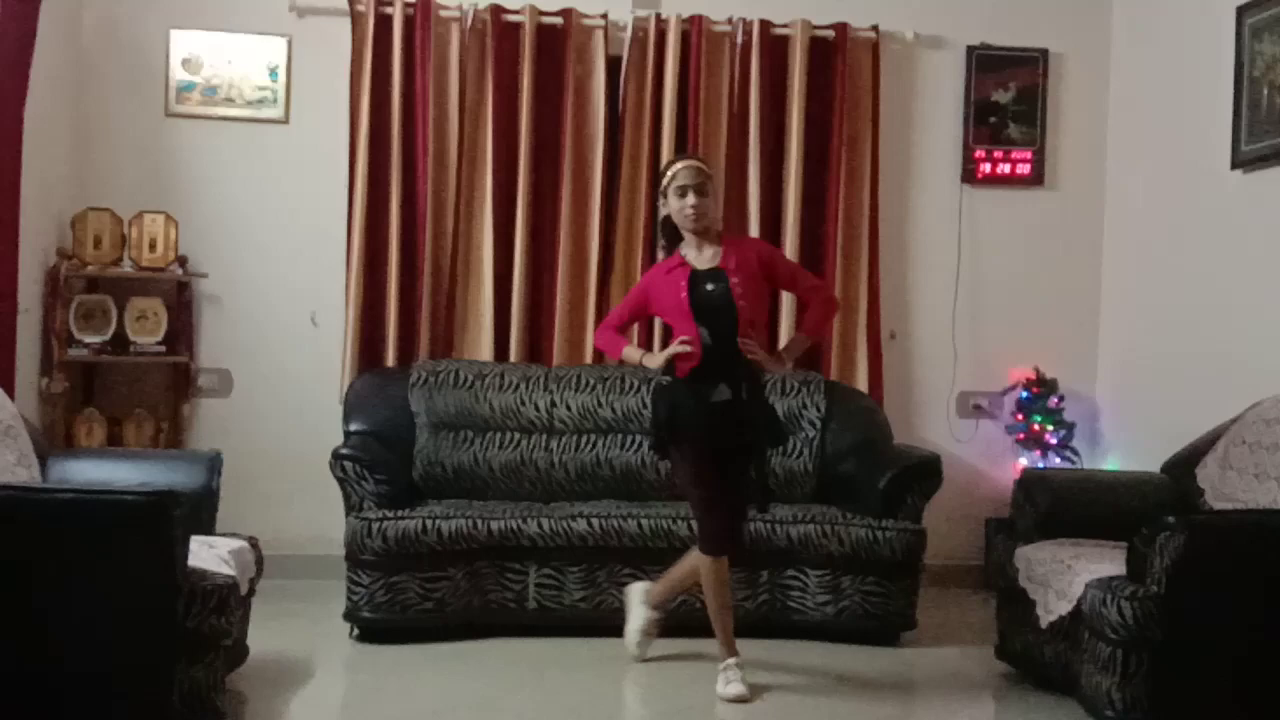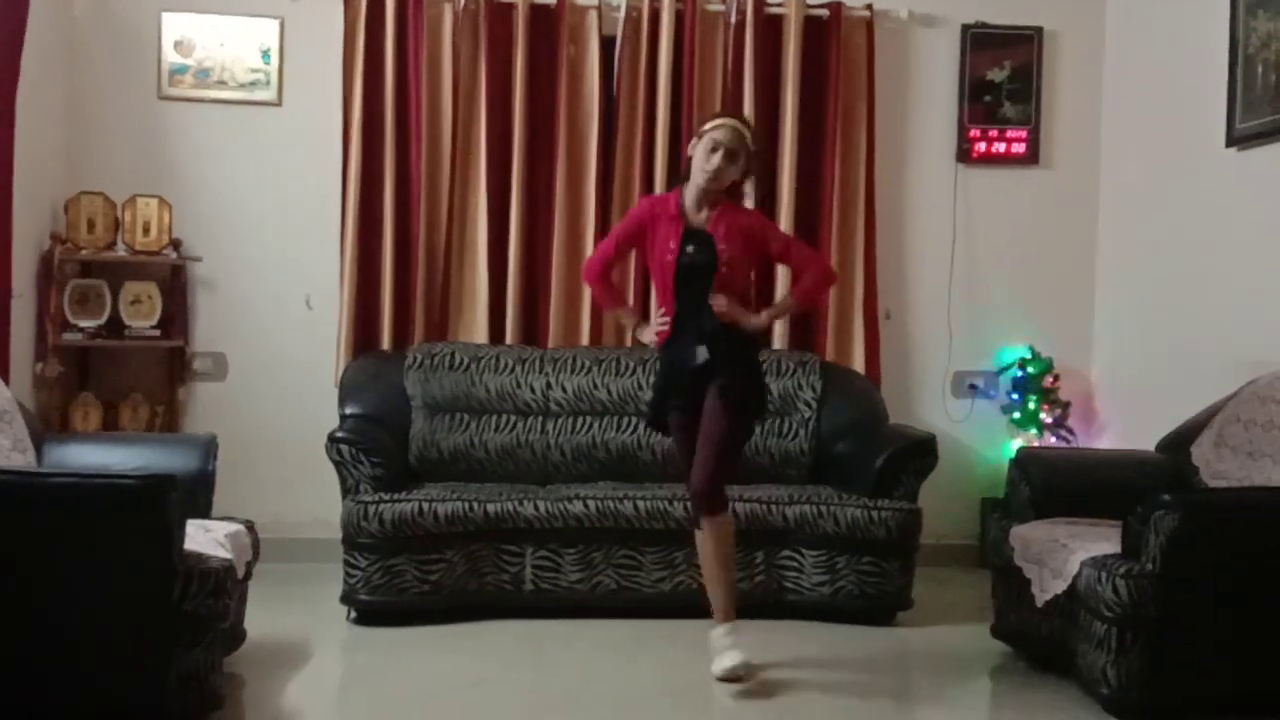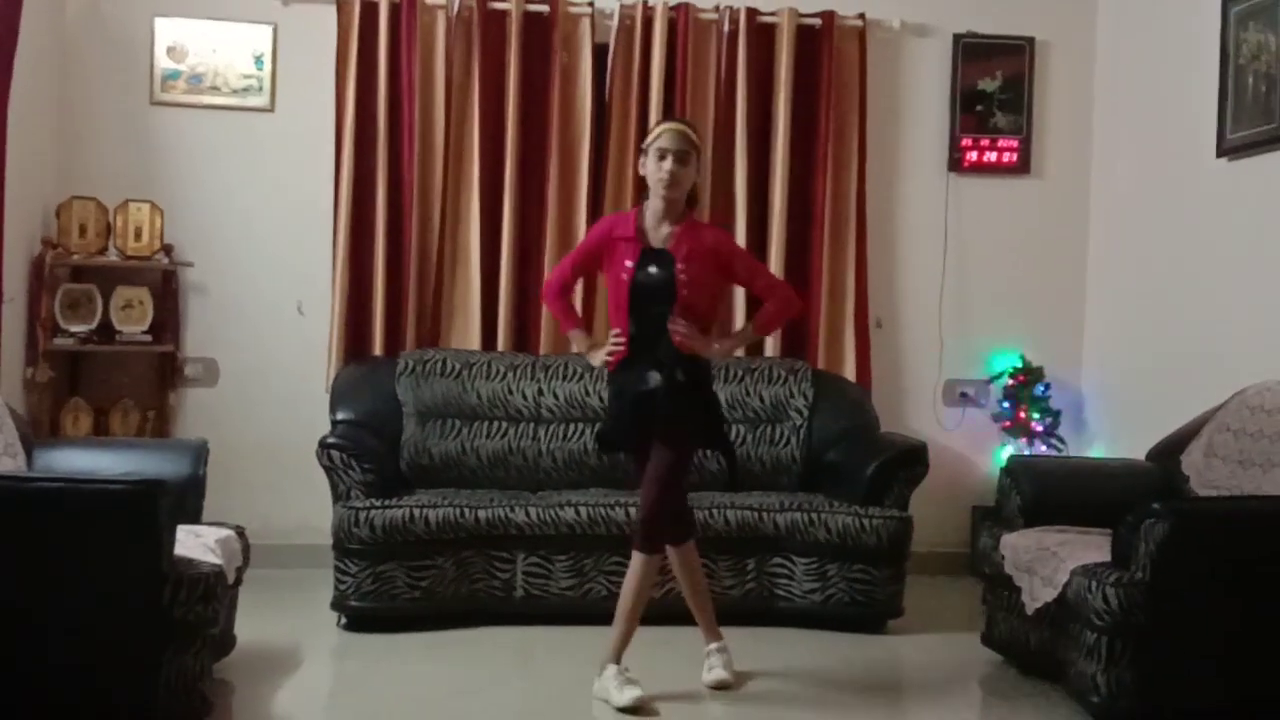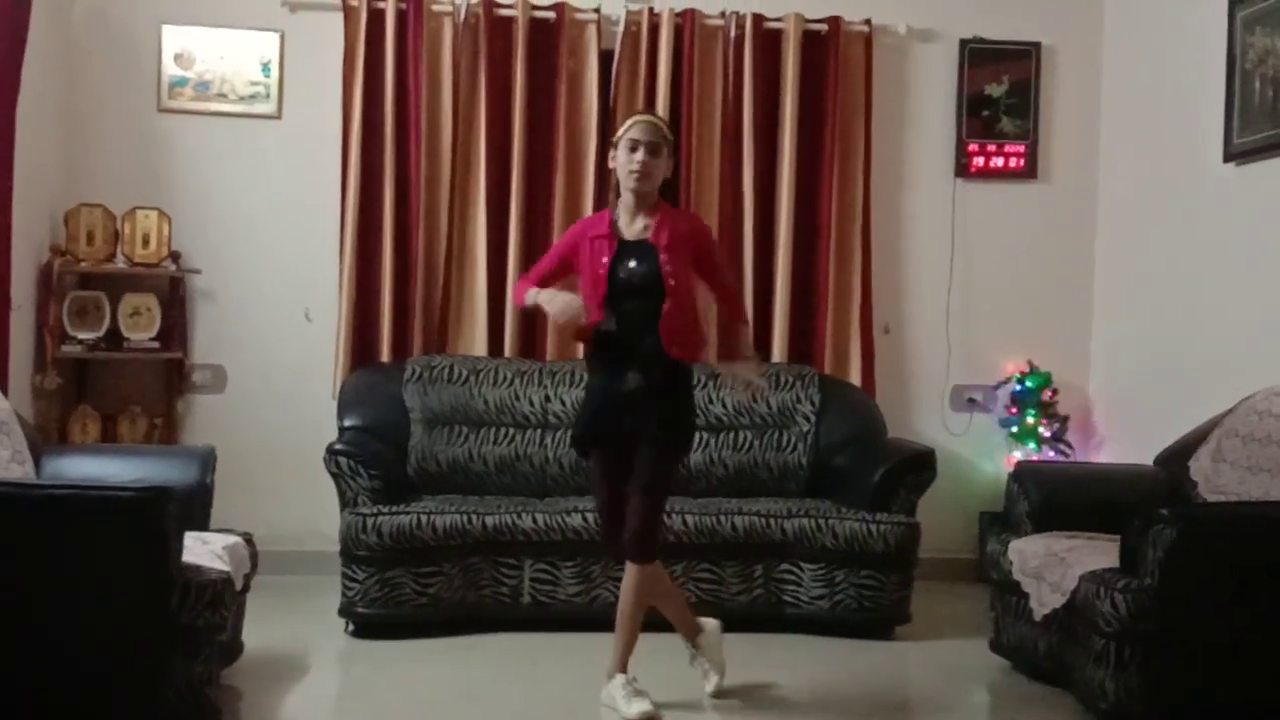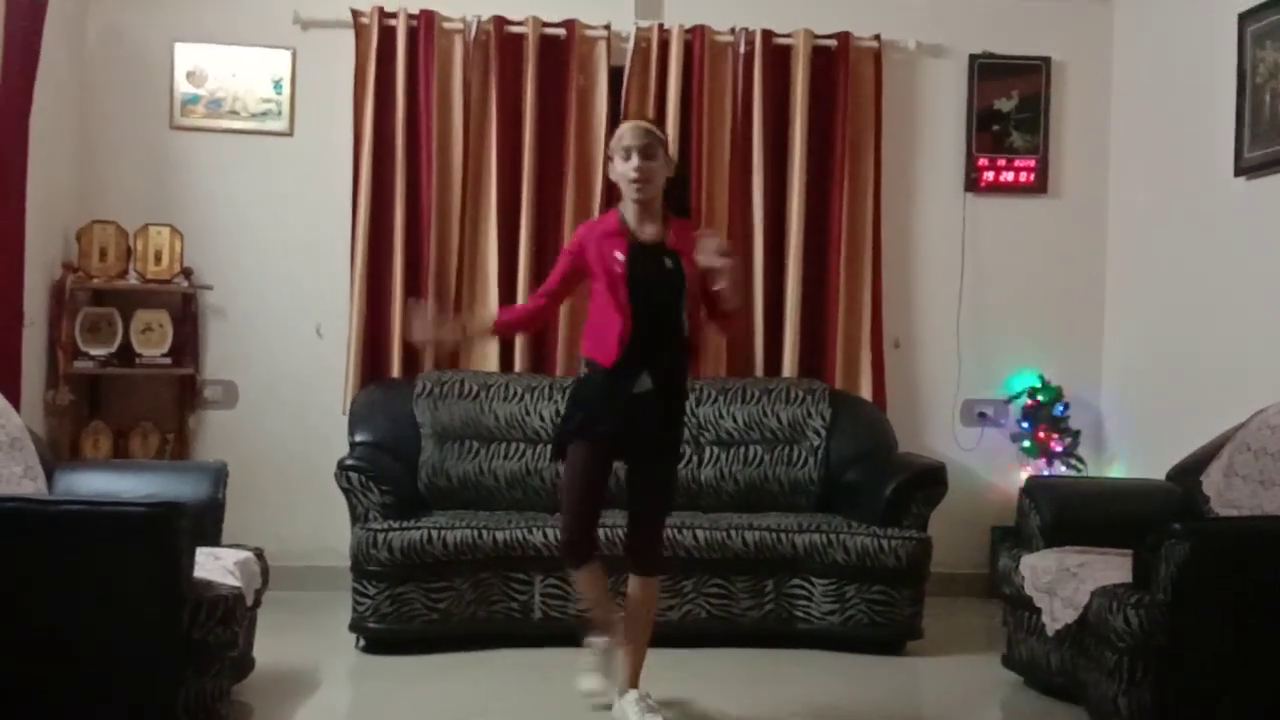
dt=0.4s
person 1, frame 1
left shoulder: (753, 252)
right shoulder: (661, 276)
left elbow: (821, 299)
right elbow: (607, 332)
left wrist: (786, 357)
right wrist: (650, 359)
left hip: (744, 406)
right hip: (688, 406)
left knee: (729, 533)
right knee: (714, 530)
left ankle: (650, 594)
right ankle: (728, 657)
person 1, frame 2
left shoulder: (746, 224)
right shoulder: (653, 213)
left elbow: (818, 271)
right elbow: (596, 271)
left wrist: (765, 318)
right wrist: (637, 328)
left hip: (731, 363)
right hip: (680, 365)
left knee: (706, 485)
right knee: (703, 495)
left ankle: (724, 626)
right ankle: (724, 626)
person 1, frame 3
left shoulder: (709, 242)
right shoulder: (611, 233)
left elbow: (783, 299)
right elbow: (555, 288)
left wrist: (724, 347)
right wrist: (590, 350)
left hip: (685, 391)
right hip: (632, 388)
left knee: (650, 524)
right knee: (672, 520)
left ankle: (611, 668)
right ankle: (714, 641)
person 1, frame 4
left shoulder: (688, 231)
right shoulder: (585, 233)
left elbow: (728, 296)
right elbow: (528, 286)
left wrist: (740, 361)
right wrist: (554, 300)
left hip: (664, 392)
right hip: (606, 391)
left knee: (640, 533)
right knee: (620, 534)
right ankle: (696, 630)
person 1, frame 5
left shoulder: (688, 237)
right shoulder: (598, 236)
left elbow: (719, 312)
right elbow: (538, 308)
left wrist: (718, 278)
right wrist: (460, 329)
left hip: (662, 400)
right hip: (604, 391)
left knee: (646, 542)
right knee: (577, 536)
right ankle: (608, 631)
